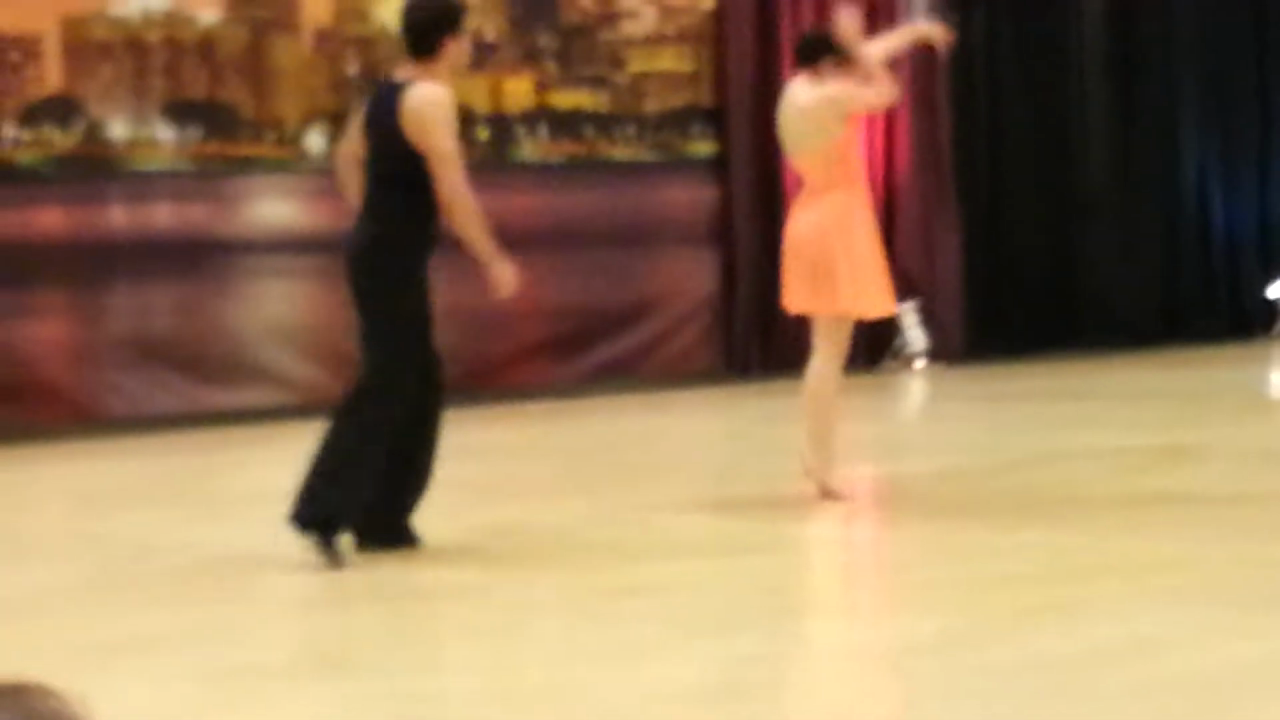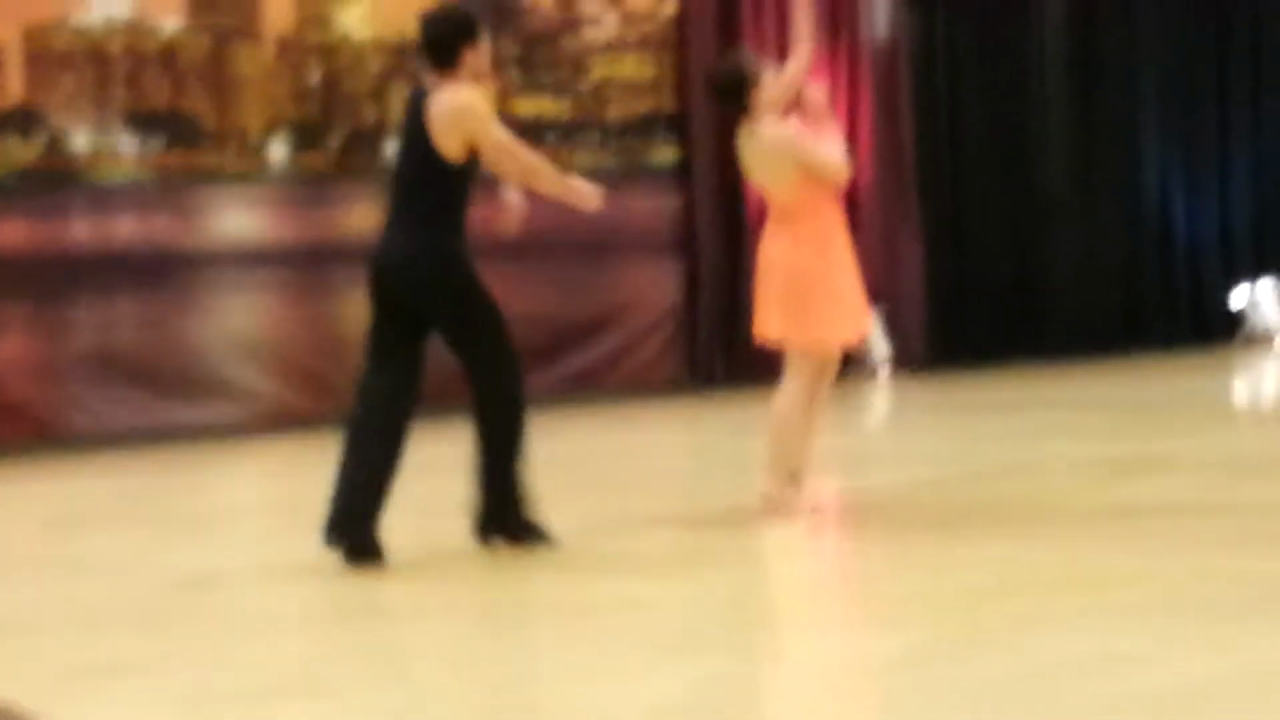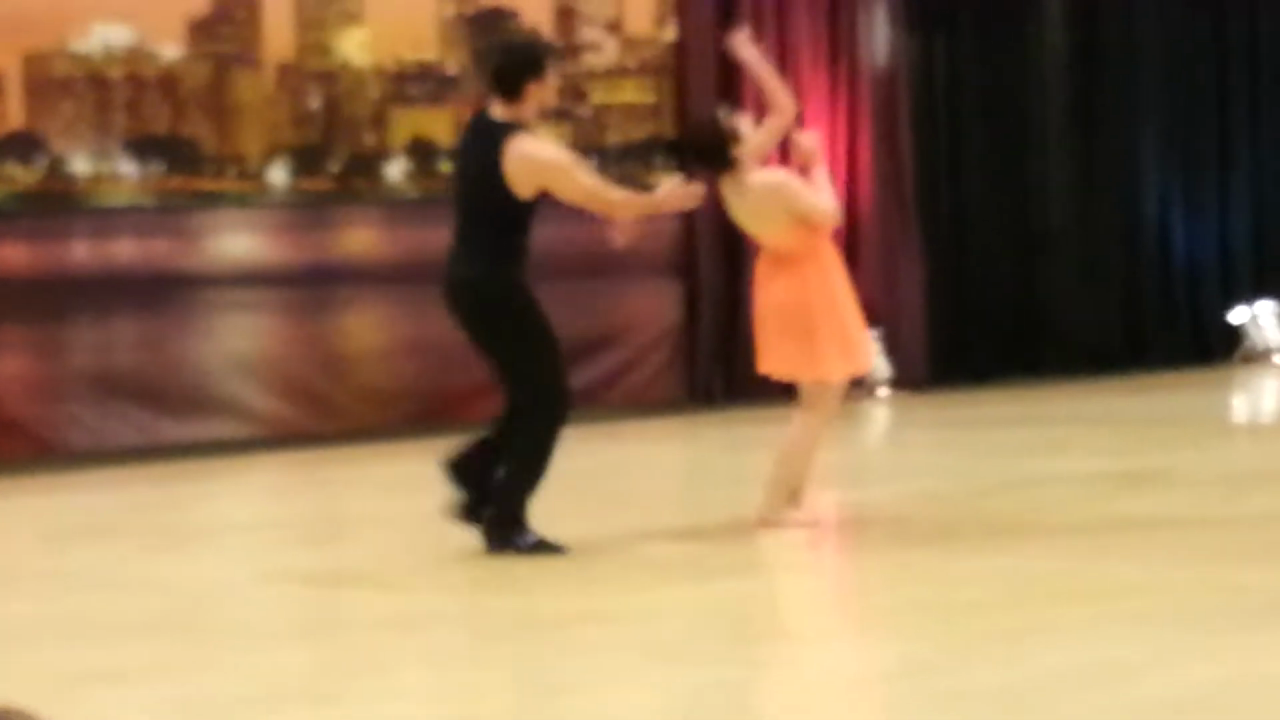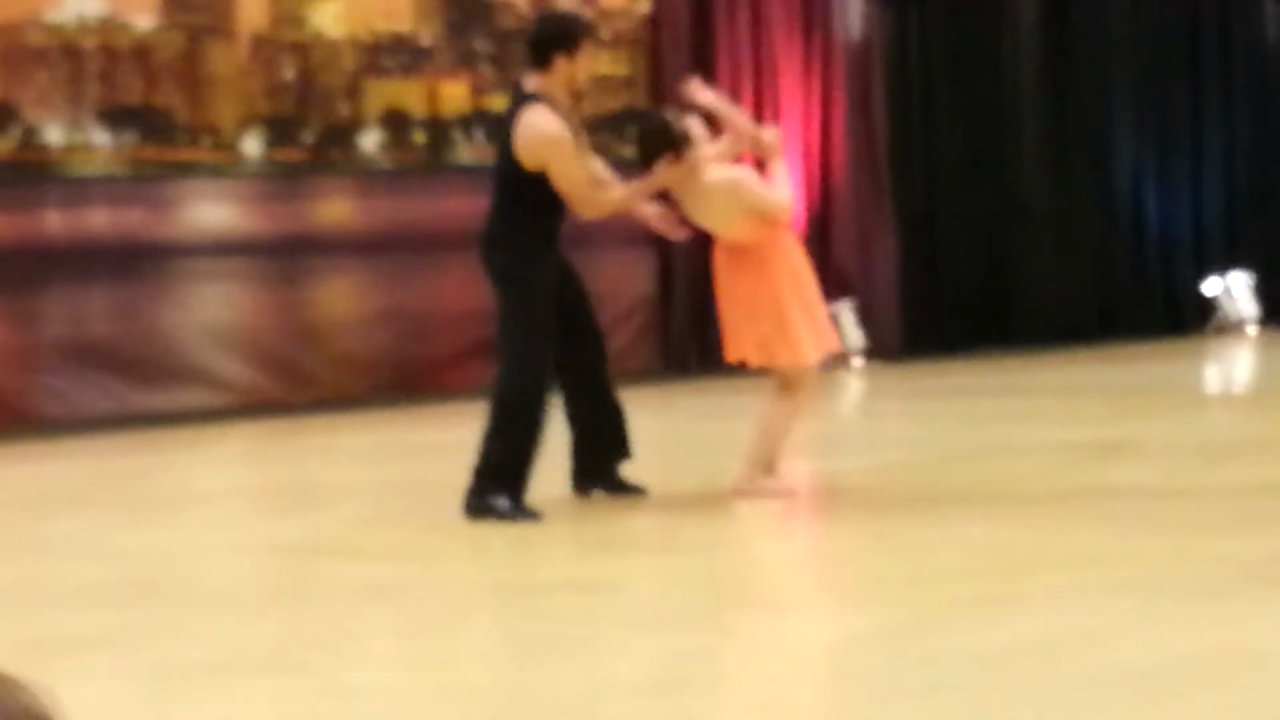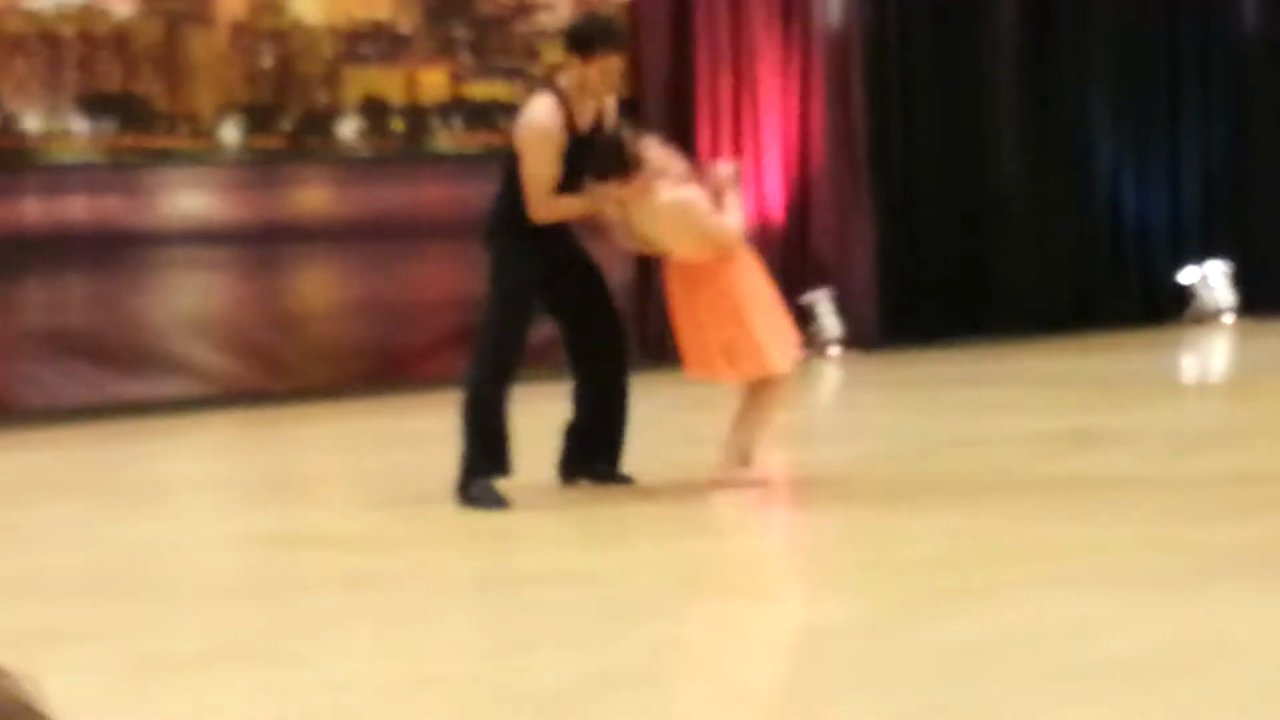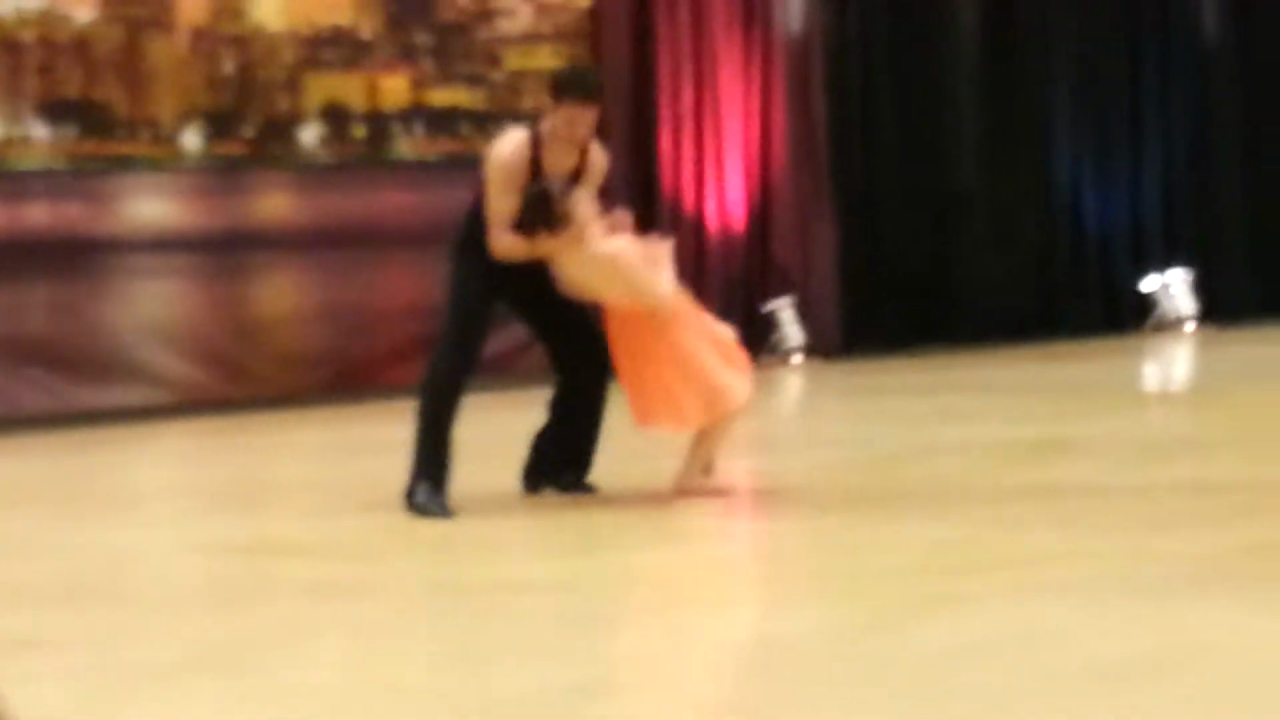
dt=0.2s
person 1, frame 1
left shoulder: (387, 92)
right shoulder: (431, 97)
left elbow: (349, 156)
right elbow: (454, 191)
right wrist: (493, 260)
left hip: (375, 254)
right hip: (393, 262)
left knee: (420, 388)
right knee: (388, 389)
left ankle: (382, 521)
right ankle: (324, 511)
person 1, frame 2
left shoulder: (424, 99)
right shoulder: (462, 102)
right elbow: (521, 162)
right wrist: (574, 191)
left hip: (393, 261)
right hip: (436, 265)
left knee: (386, 393)
right knee: (500, 381)
left ankle: (352, 526)
right ankle: (501, 515)
person 1, frame 3
left shoulder: (483, 124)
right shoulder: (533, 153)
right elbow: (610, 205)
left wrist: (640, 200)
right wrist: (665, 201)
left hip: (468, 279)
right hip: (496, 287)
left knee: (532, 393)
right knee: (544, 399)
left ankle: (477, 476)
right ankle: (504, 524)
person 1, frame 4
left shoulder: (553, 102)
right shoulder: (544, 127)
left elbow: (586, 164)
right elbow: (588, 206)
left wrist: (644, 208)
right wrist: (652, 183)
left hip: (537, 247)
right hip: (520, 251)
left knee: (584, 352)
right knee: (527, 369)
left ankle: (597, 467)
right ankle: (492, 490)
person 1, frame 5
left shoulder: (606, 105)
right shoulder: (542, 119)
right elbow: (540, 208)
left hip: (557, 239)
right hip: (518, 239)
left knee: (603, 341)
right knee: (499, 353)
left ankle: (587, 457)
right ankle: (478, 474)
person 1, frame 6
left shoulder: (595, 159)
right shoulder: (511, 153)
left elbow: (568, 225)
right elbow: (499, 243)
right wrist: (547, 246)
left hip: (530, 261)
right hip: (482, 261)
left knee: (588, 357)
right knee: (453, 364)
left ankle: (554, 466)
right ankle: (426, 482)
person 2, frame 1
left shoulder: (798, 91)
right shoulder: (826, 97)
left elbow: (866, 59)
right elbow: (885, 93)
left hip: (812, 220)
right hip: (836, 221)
left knee: (829, 348)
right knee: (829, 350)
left ankle: (819, 458)
right ankle: (819, 461)
person 2, frame 2
left shoulder: (751, 127)
right shoulder: (784, 136)
left elbow: (800, 58)
right elbow: (839, 173)
right wrist: (824, 120)
left hip: (792, 244)
right hip: (811, 249)
left knee: (822, 367)
right knee: (803, 374)
left ankle: (790, 476)
right ankle: (780, 484)
person 2, frame 3
left shoulder: (732, 176)
right shoulder: (774, 184)
left elbow: (784, 110)
right elbow: (829, 217)
left wrist: (751, 60)
right wrist: (814, 164)
left hip: (783, 281)
right hip: (807, 285)
left knee: (819, 398)
right knee: (819, 401)
left ankle: (789, 496)
right ankle: (777, 503)
person 2, frame 4
left shoulder: (683, 178)
right shoulder: (729, 181)
left elbow: (744, 134)
right elbow: (782, 210)
left wrist: (711, 102)
right wrist: (774, 157)
left hip: (742, 265)
right hip: (766, 268)
left knee: (791, 376)
right knee: (798, 378)
left ankle: (765, 467)
right ankle: (756, 473)
person 2, frame 5
left shoulder: (627, 200)
right shoulder: (682, 200)
right elbow: (731, 236)
right wrist: (728, 190)
left hip: (693, 278)
right hip: (722, 282)
right knee: (773, 373)
left ankle: (741, 455)
right ankle: (736, 461)
person 2, frame 6
left shoulder: (563, 252)
right shoulder: (614, 252)
right elbow: (663, 302)
left wrist: (613, 231)
right wrist: (663, 259)
left hip: (633, 322)
right hip: (659, 328)
left knee: (725, 337)
right knee: (729, 396)
